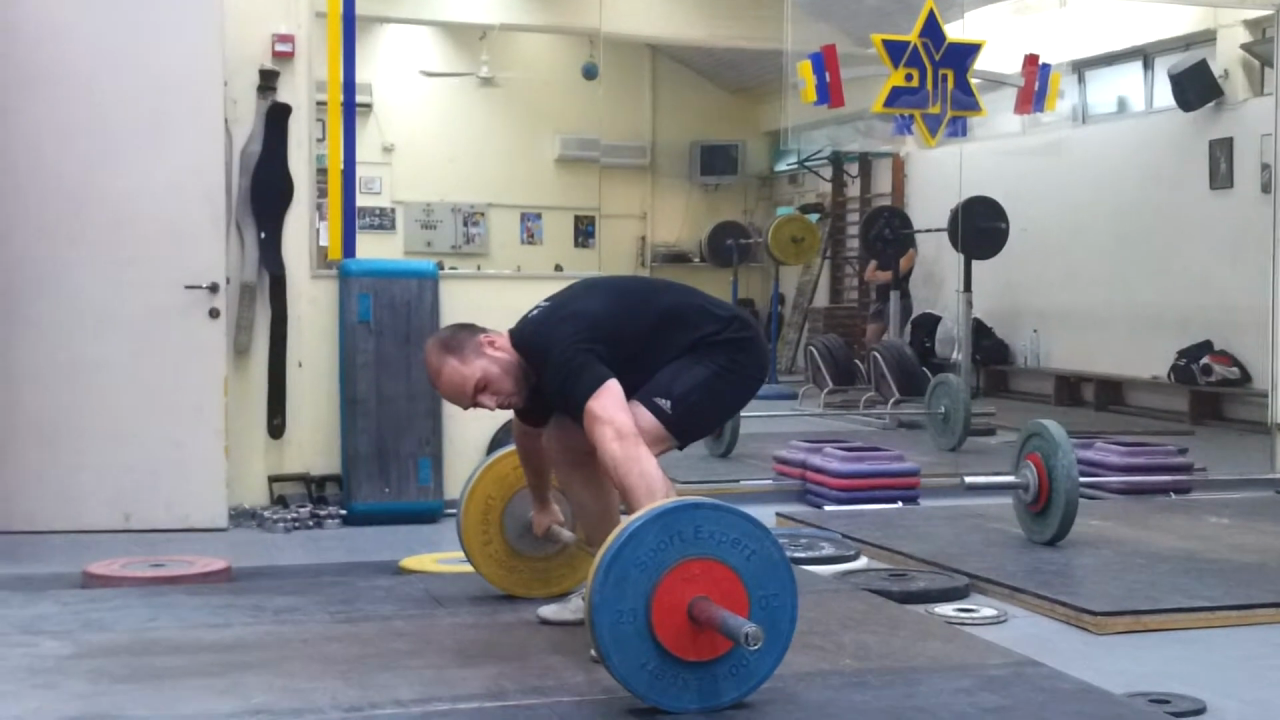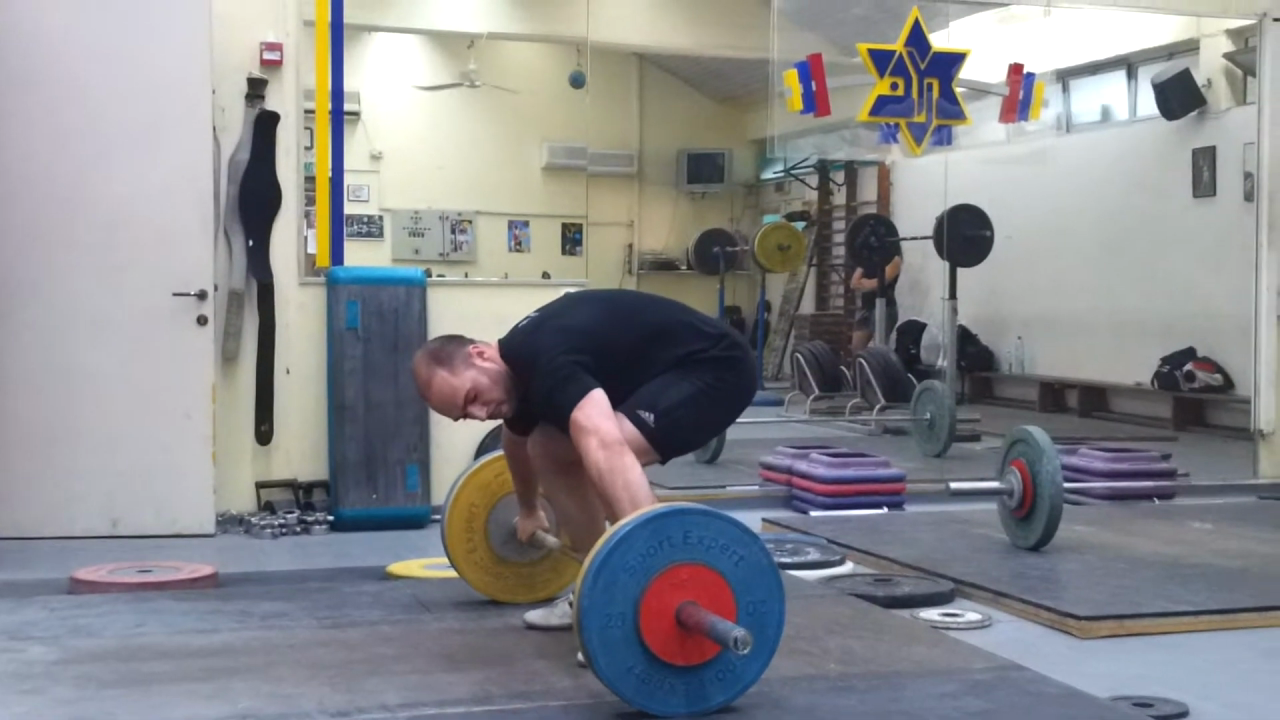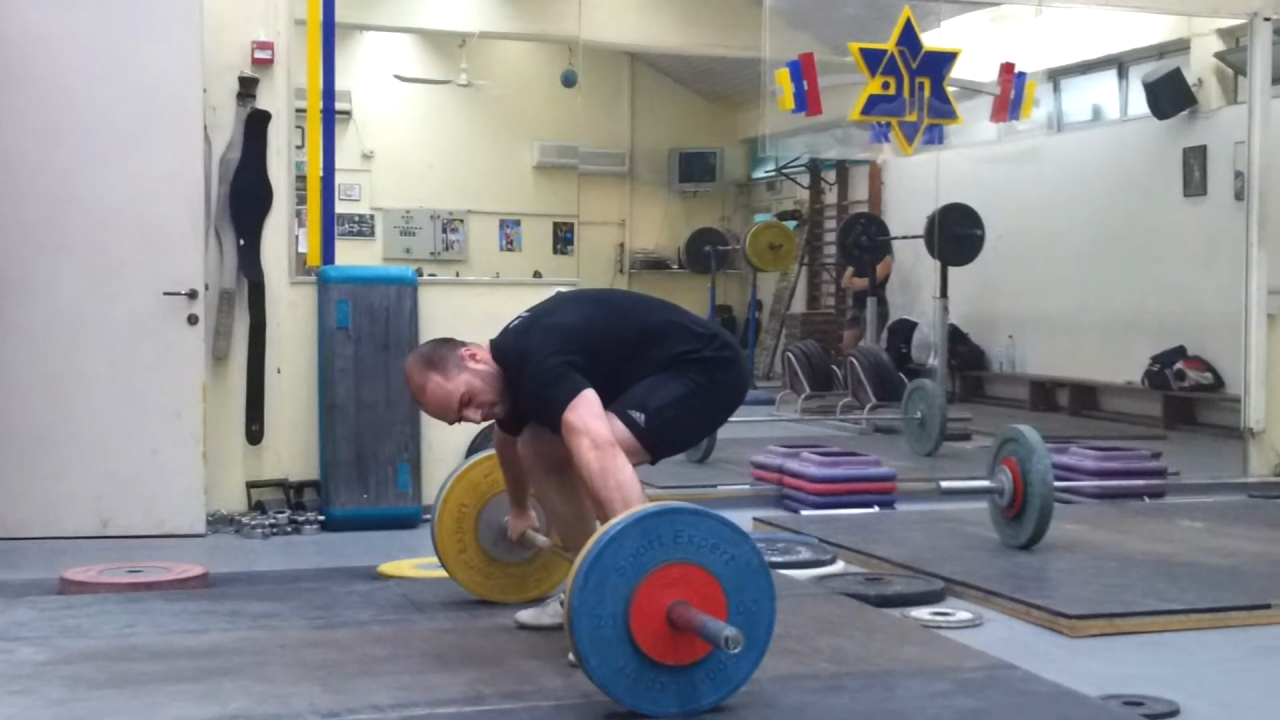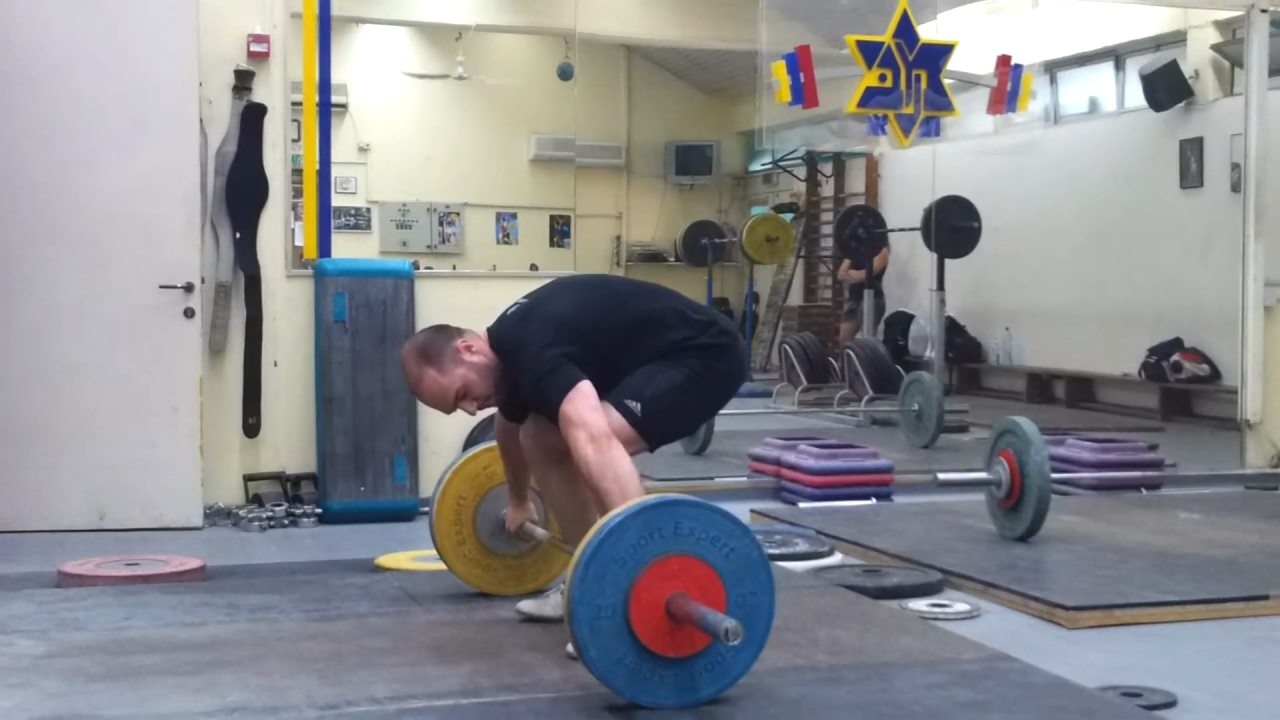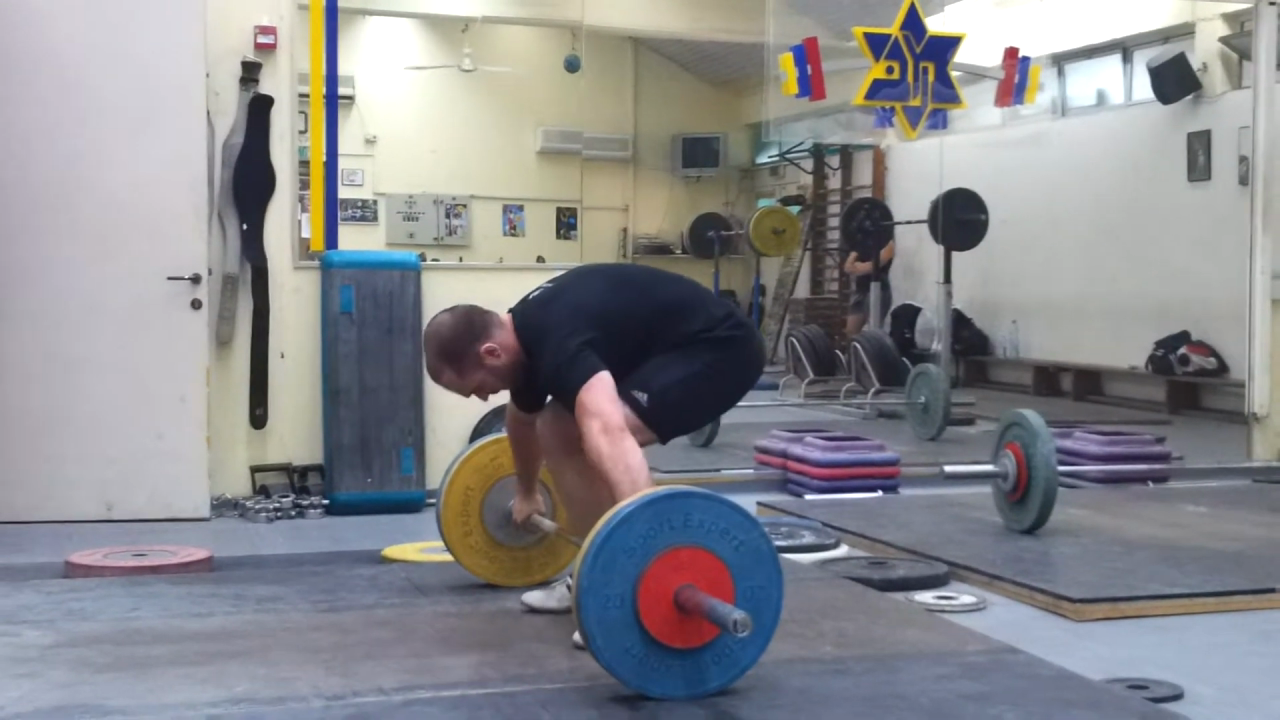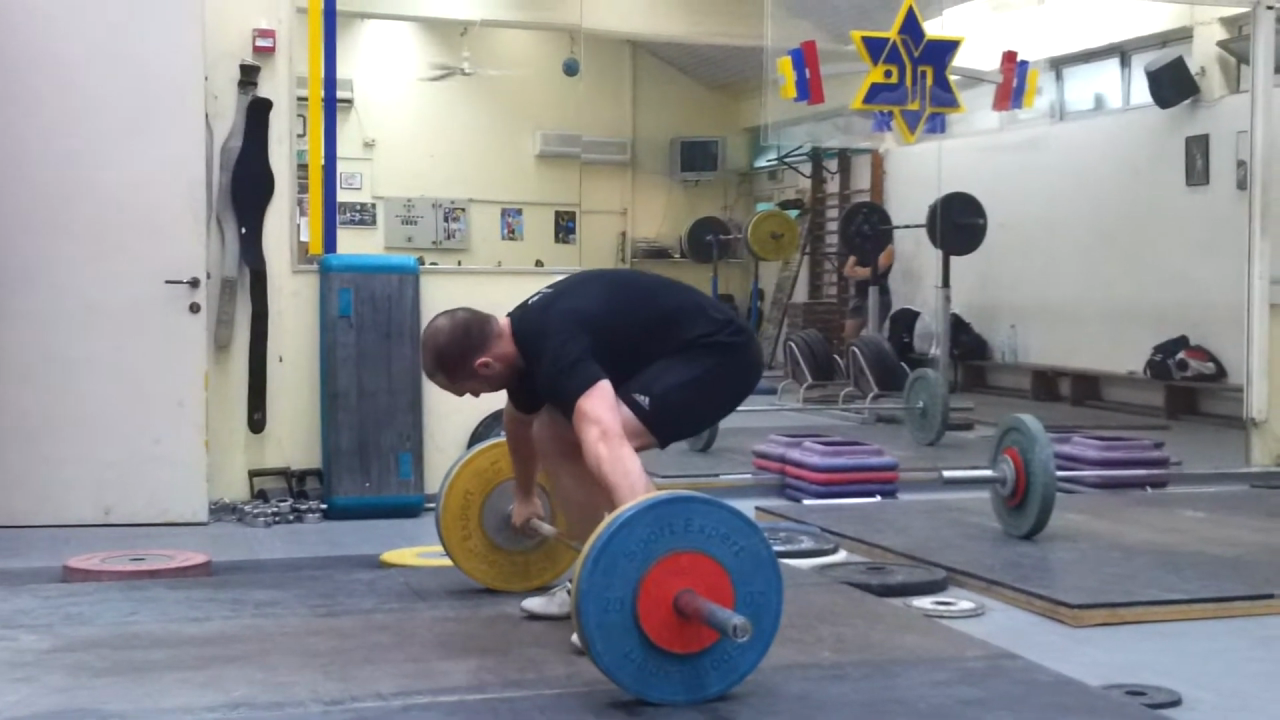
dt=0.4s
person 1, frame 1
left shoulder: (560, 353)
right shoulder: (530, 357)
left elbow: (619, 441)
right elbow: (530, 433)
right wrist: (542, 505)
left hip: (726, 349)
left knee: (621, 447)
right knee: (563, 442)
person 1, frame 2
left shoulder: (546, 363)
right shoulder: (519, 365)
left elbow: (606, 450)
right elbow: (518, 439)
right wrist: (528, 512)
left hip: (714, 369)
left knee: (602, 455)
right knee: (547, 449)
person 1, frame 3
left shoulder: (538, 364)
right shoulder: (512, 366)
left elbow: (598, 449)
right elbow: (509, 438)
right wrist: (519, 511)
left hip: (706, 367)
right hip: (652, 370)
left knee: (589, 452)
right knee: (537, 447)
person 1, frame 4
left shoulder: (535, 354)
right shoulder: (508, 351)
left elbow: (595, 443)
right elbow: (510, 425)
right wrist: (519, 504)
left hip: (706, 354)
right hip: (649, 357)
left knee: (591, 442)
right knee: (539, 438)
person 1, frame 5
left shoulder: (558, 342)
right shoulder: (525, 334)
left elbow: (609, 433)
right elbow: (523, 419)
right wrist: (526, 494)
left hip: (721, 347)
right hip: (669, 345)
left knee: (598, 438)
right knee: (555, 428)
person 1, frame 6
left shoulder: (556, 347)
right shoulder: (522, 336)
left elbow: (604, 442)
right elbow: (520, 420)
right wrist: (524, 498)
left hip: (719, 353)
right hip: (669, 349)
left knee: (600, 437)
right knee: (552, 434)
